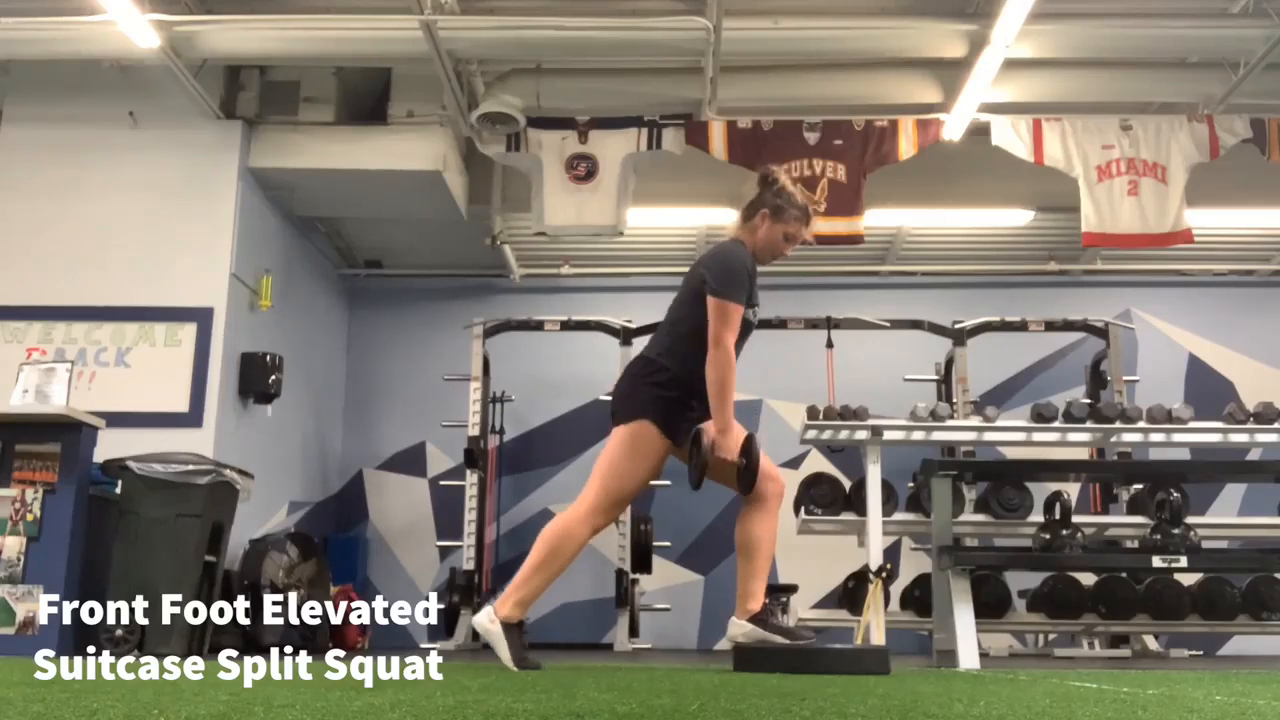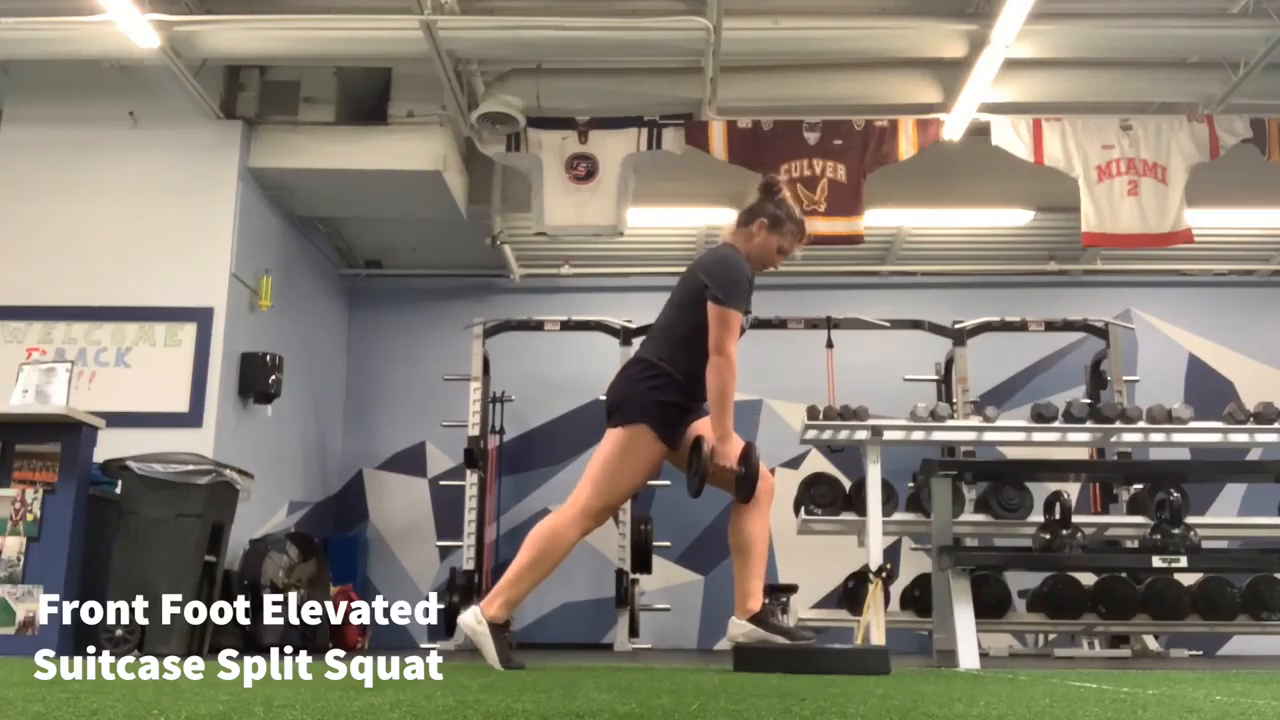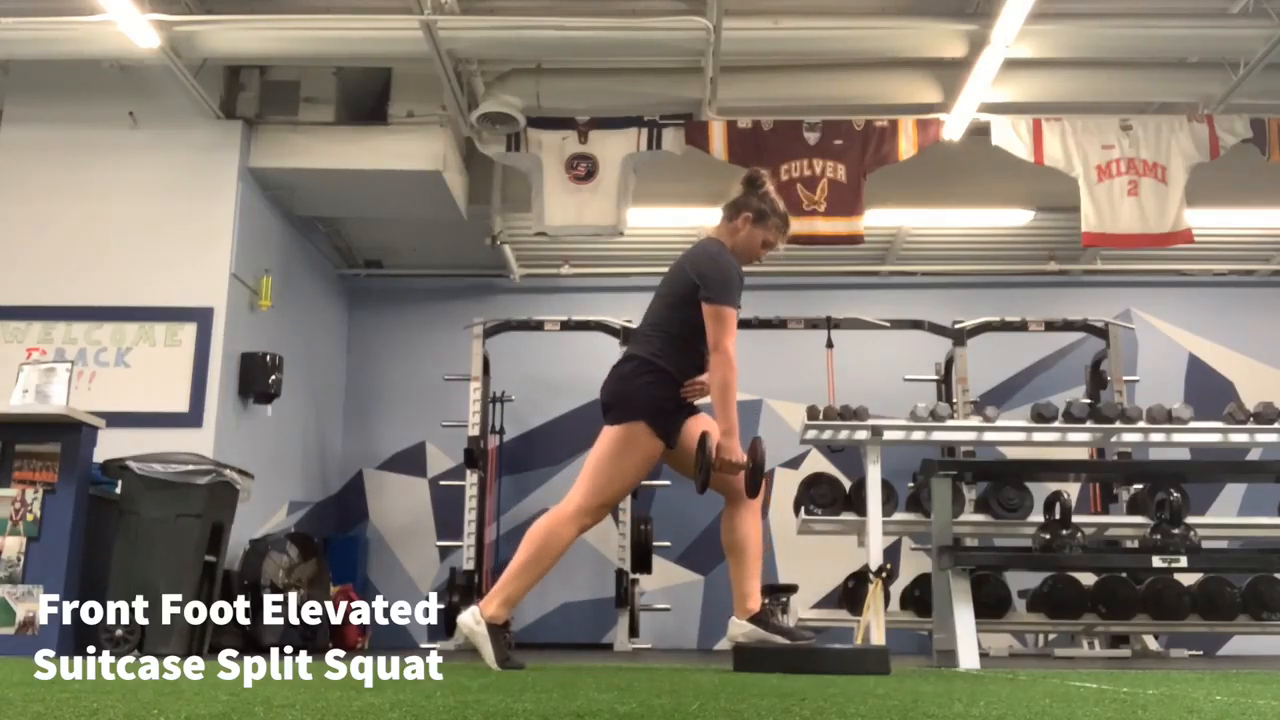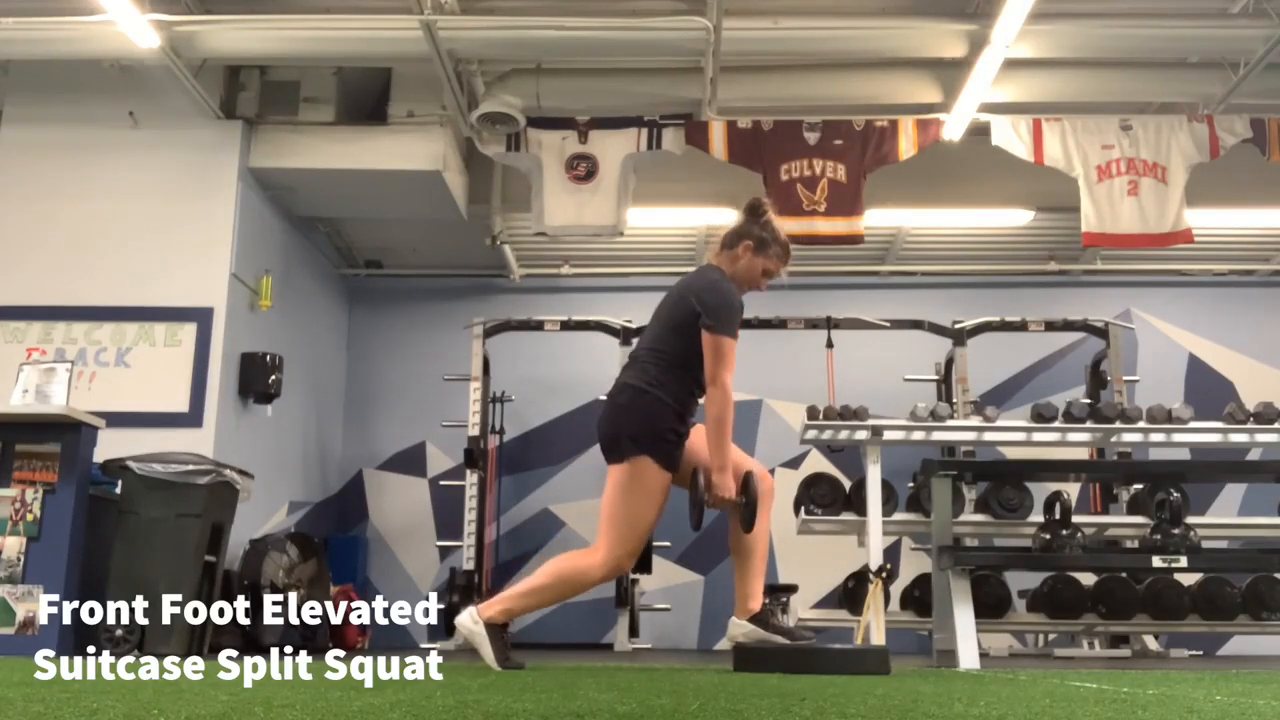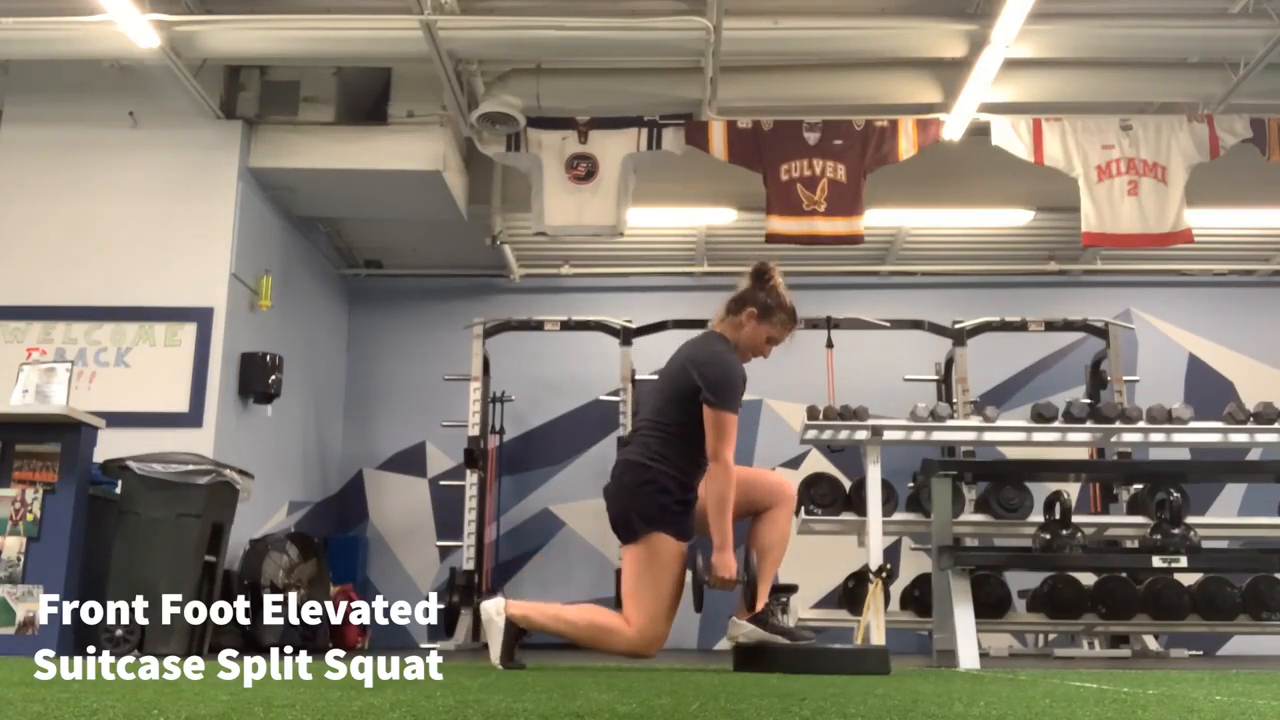
dt=1s
person 1, frame 1
left shoulder: (737, 265)
right shoulder: (733, 262)
right elbow: (719, 348)
left wrist: (718, 425)
right wrist: (724, 429)
left hip: (683, 402)
right hip: (653, 395)
left knee: (767, 486)
right knee: (597, 508)
left ankle: (749, 615)
right ankle: (503, 615)
person 1, frame 2
left shoulder: (723, 266)
right shoulder: (731, 269)
right elbow: (721, 356)
left wrist: (719, 432)
right wrist: (724, 439)
left hip: (675, 403)
right hip: (648, 397)
left knee: (758, 487)
right knee: (587, 510)
left ankle: (749, 615)
right ankle: (489, 614)
person 1, frame 3
left shoulder: (704, 258)
right shoulder: (721, 267)
right elbow: (723, 352)
left wrist: (703, 378)
right wrist: (729, 436)
left hip: (664, 397)
right hip: (642, 394)
left knee: (744, 487)
right knee: (583, 508)
left ankle: (748, 615)
right ankle: (489, 615)
person 1, frame 4
left shoulder: (701, 284)
right shoulder: (723, 295)
right elbow: (718, 386)
right wrist: (721, 470)
left hip: (655, 418)
right hip: (643, 421)
left knee: (759, 485)
right knee: (613, 557)
left ankle: (750, 615)
right ankle: (488, 615)
person 1, frame 5
left shoulder: (705, 349)
right shoulder: (724, 366)
right elbow: (720, 462)
right wrist: (723, 549)
left hip: (661, 484)
right hip: (652, 494)
left knee: (781, 493)
right knee: (642, 639)
left ankle: (754, 615)
right ankle: (512, 613)
